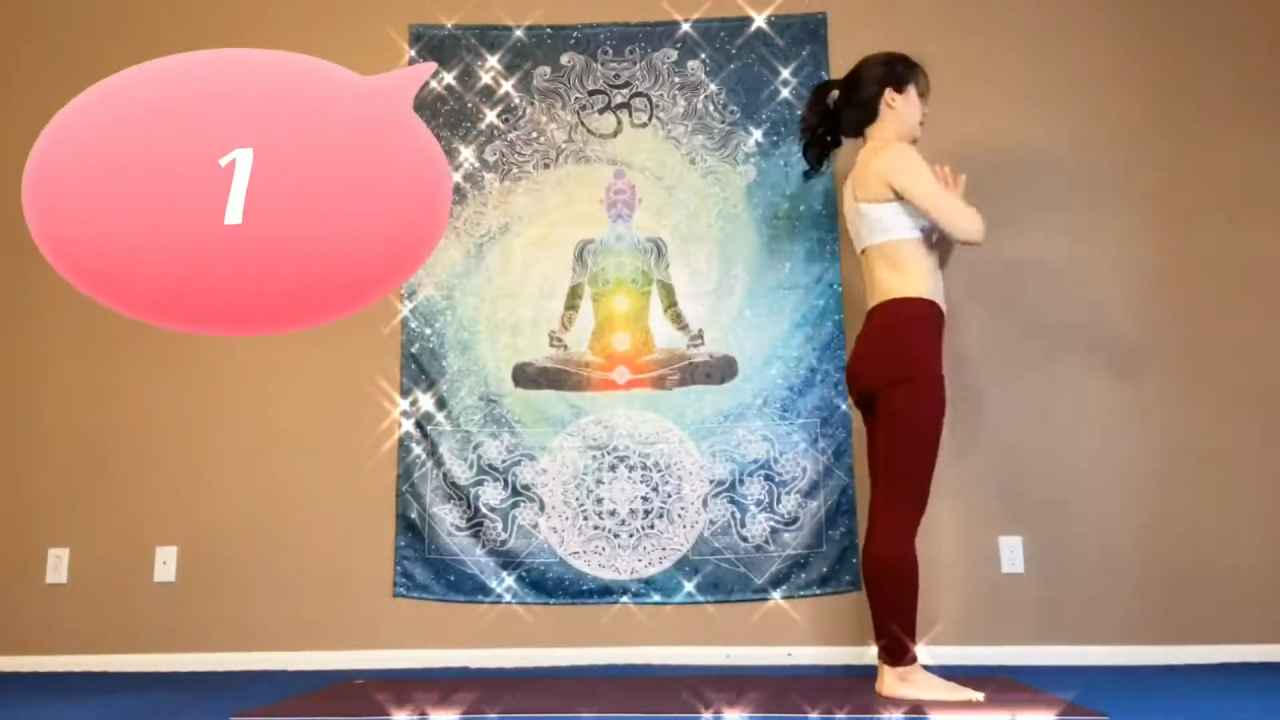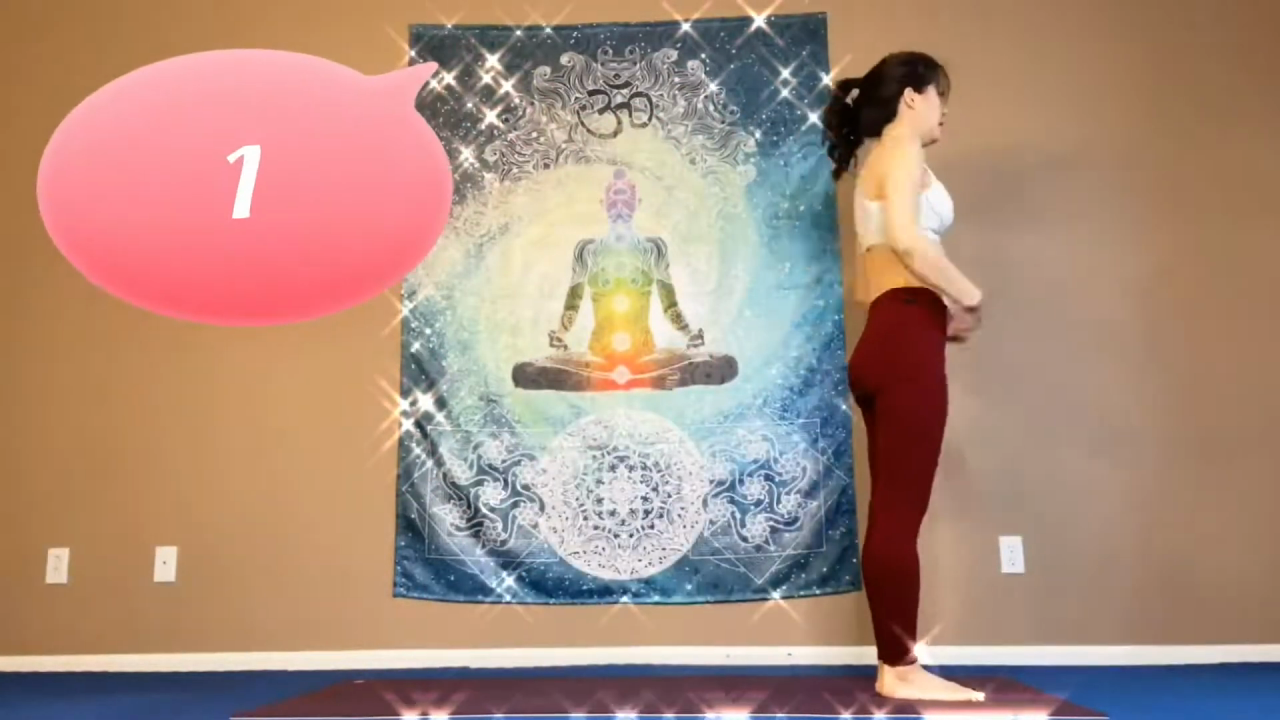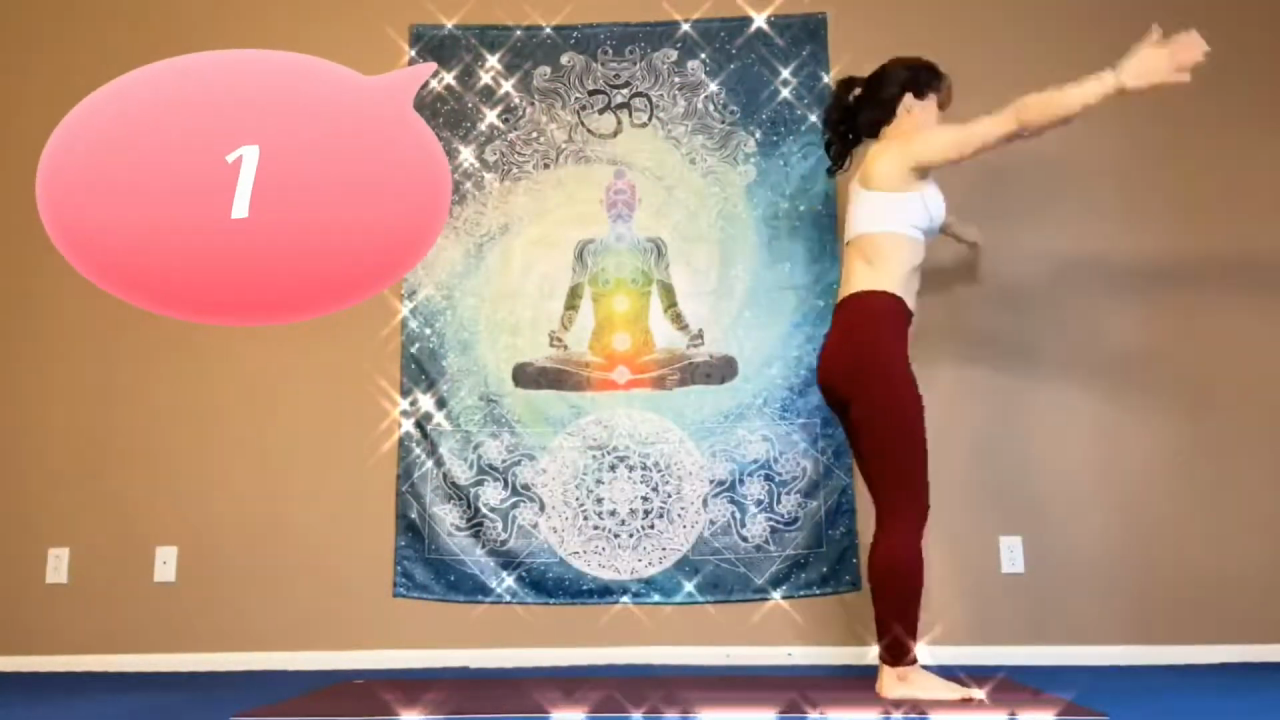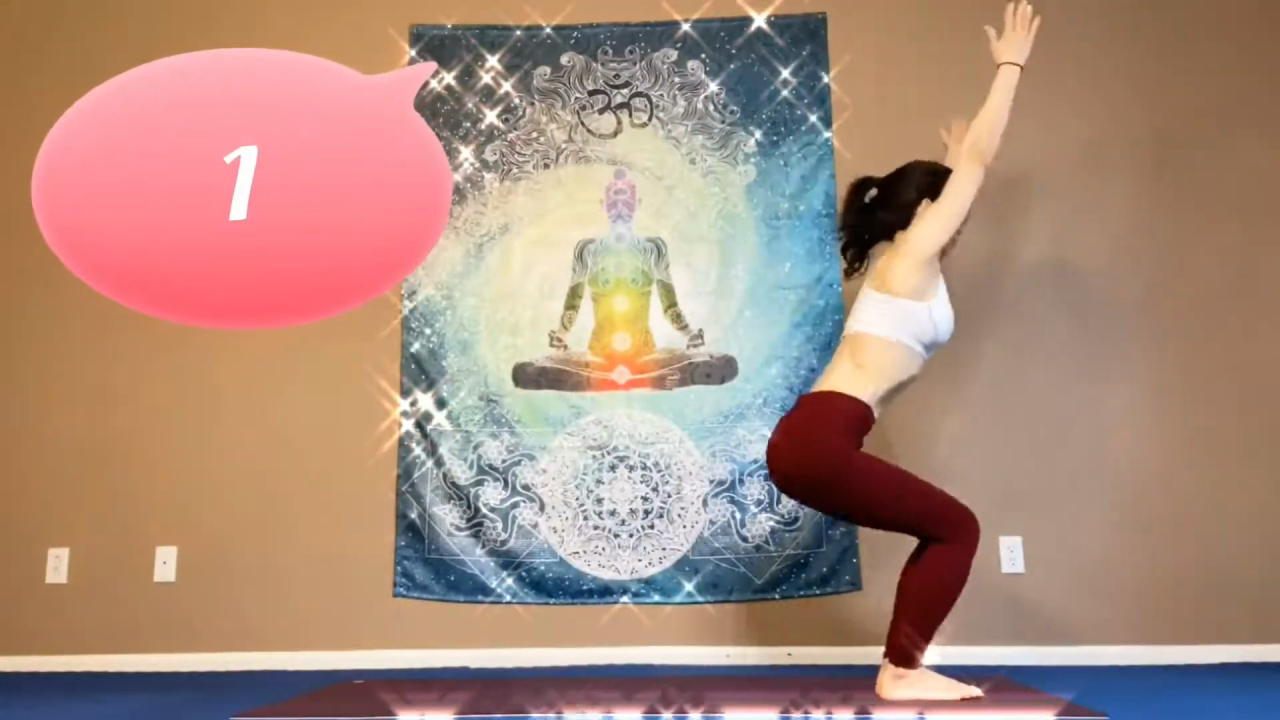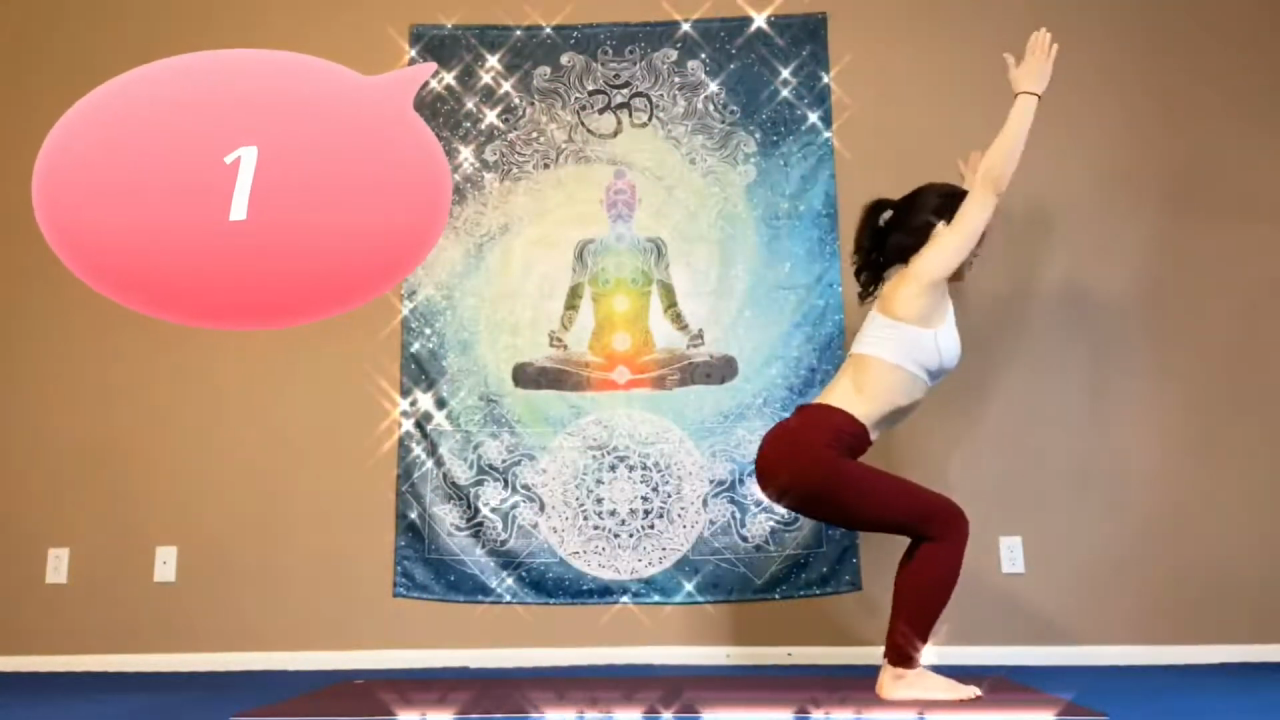
dt=0.1s
person 1, frame 1
left shoulder: (872, 167)
right shoulder: (889, 159)
right elbow: (968, 229)
left wrist: (942, 203)
right wrist: (952, 206)
left hip: (886, 347)
right hip: (903, 342)
left knee: (892, 516)
right knee: (895, 515)
left ankle: (898, 663)
right ankle: (898, 668)
person 1, frame 2
left shoulder: (877, 165)
right shoulder: (902, 151)
right elbow: (907, 239)
left wrist: (948, 301)
right wrist: (966, 294)
left hip: (886, 343)
right hip: (905, 339)
left knee: (893, 516)
right knee: (899, 517)
left ankle: (898, 665)
right ankle: (899, 670)
person 1, frame 3
left shoulder: (885, 165)
right shoulder: (900, 145)
right elbow: (1016, 118)
left wrist: (957, 229)
right wrist: (1120, 78)
left hip: (854, 344)
right hip: (868, 340)
left knee: (898, 514)
right knee: (903, 513)
left ankle: (898, 664)
right ankle: (898, 669)
person 1, frame 4
left shoulder: (902, 267)
right shoulder: (912, 256)
right elbow: (978, 161)
left wrist: (952, 172)
right wrist: (1009, 66)
left hip: (809, 442)
right hip: (815, 441)
left knee: (940, 527)
right knee: (954, 527)
left ankle: (902, 666)
right ankle: (903, 670)
person 1, frame 5
left shoulder: (916, 291)
right shoulder: (919, 279)
right elbow: (994, 188)
left wrist: (969, 193)
right wrist: (1029, 92)
left hip: (802, 454)
right hip: (805, 453)
left knee: (935, 529)
right knee: (944, 525)
left ankle: (901, 667)
right ankle: (901, 672)
person 2, frame 1
left shoulder: (654, 248)
right shoulder: (587, 250)
left elbow: (670, 305)
right elbow: (572, 304)
left wrist: (690, 335)
right wrist: (559, 338)
left hip: (646, 354)
right hip: (598, 356)
left knee: (725, 365)
right knee: (524, 373)
person 2, frame 2
left shoulder: (654, 248)
right shoulder: (587, 250)
left elbow: (670, 305)
right elbow: (572, 304)
left wrist: (691, 335)
right wrist: (559, 338)
left hip: (646, 355)
right hip: (598, 355)
left knee: (725, 366)
right knee: (524, 372)
person 2, frame 3
left shoulder: (654, 248)
right shoulder: (587, 250)
left elbow: (670, 305)
right elbow: (572, 304)
left wrist: (691, 335)
right wrist: (559, 338)
left hip: (646, 354)
right hip: (598, 356)
left knee: (725, 365)
right knee: (524, 373)
person 2, frame 4
left shoulder: (654, 248)
right shoulder: (587, 250)
left elbow: (670, 305)
right elbow: (572, 304)
left wrist: (689, 335)
right wrist: (559, 338)
left hip: (645, 355)
right hip: (599, 355)
left knee: (725, 366)
right knee: (524, 373)
person 2, frame 5
left shoulder: (654, 248)
right shoulder: (587, 250)
left elbow: (670, 305)
right elbow: (572, 304)
left wrist: (690, 335)
right wrist: (559, 338)
left hip: (645, 355)
right hip: (598, 355)
left knee: (725, 366)
right knee: (525, 373)
